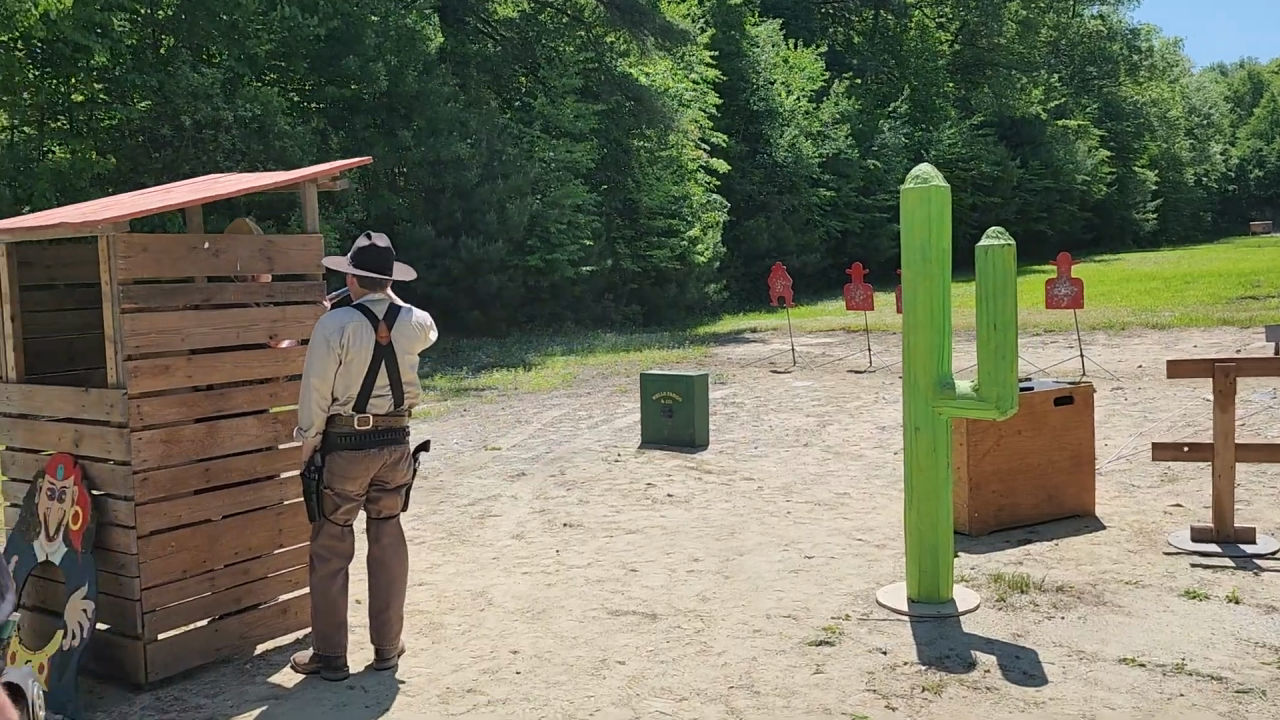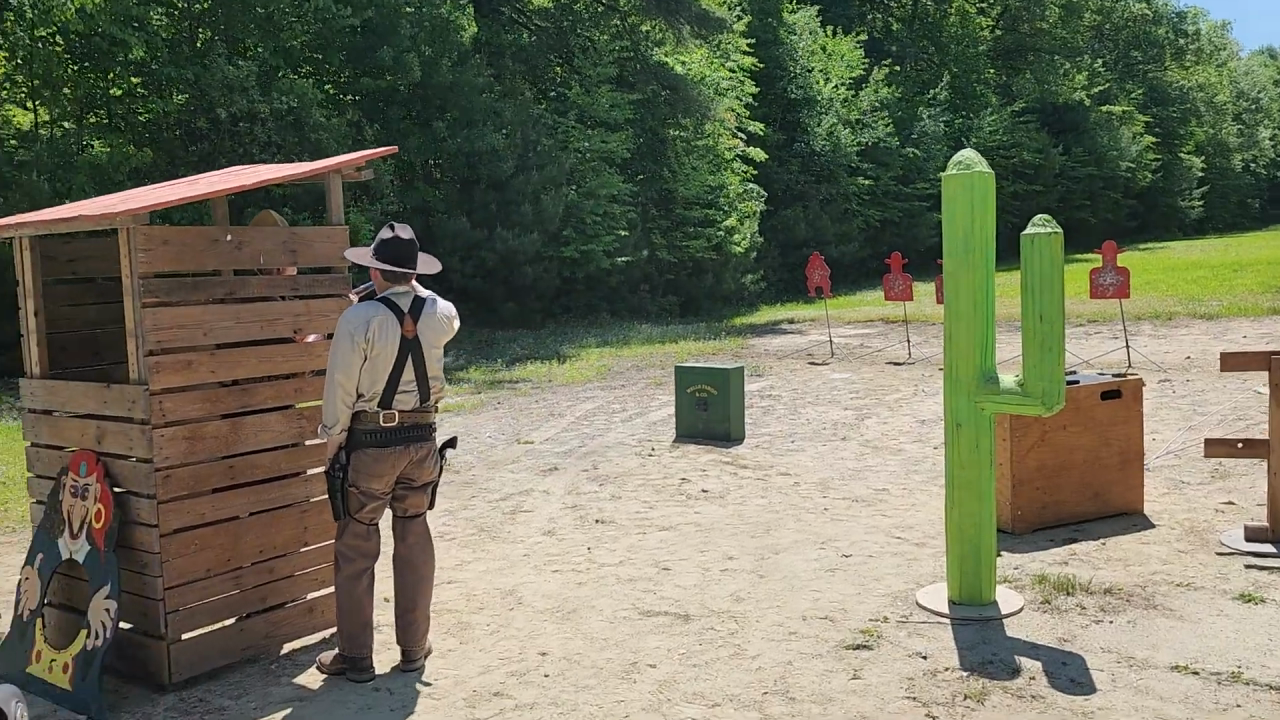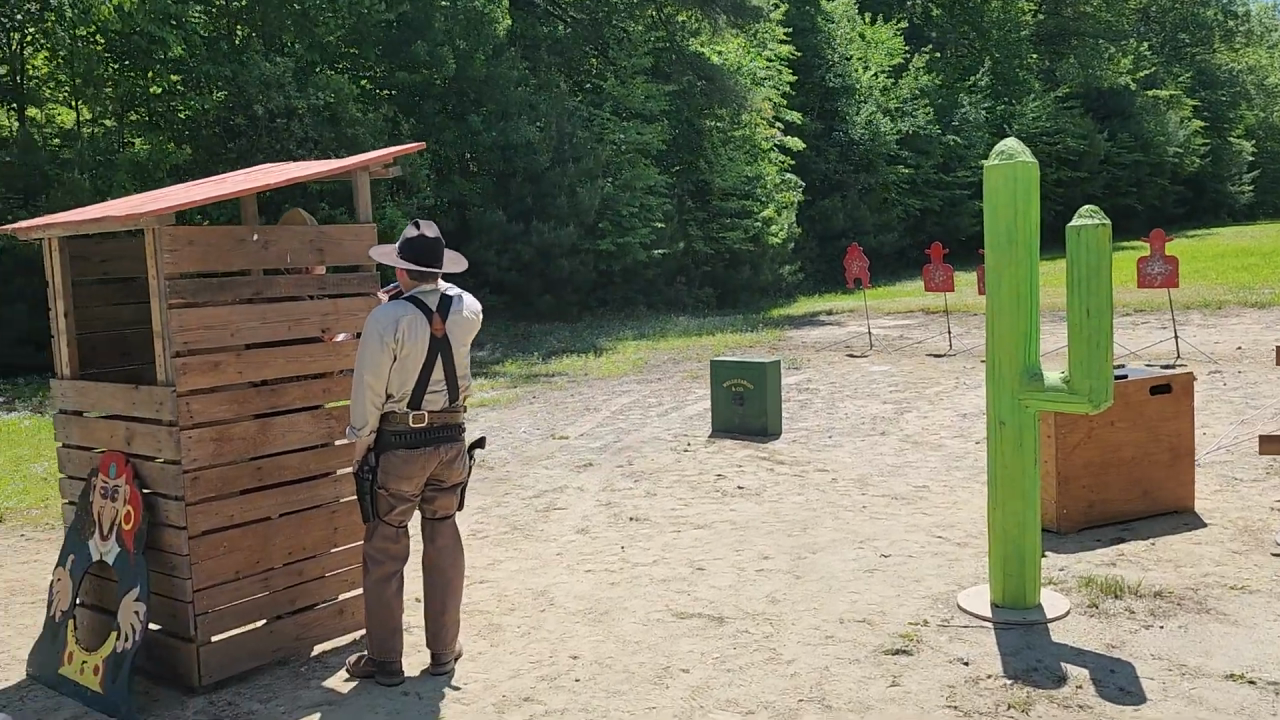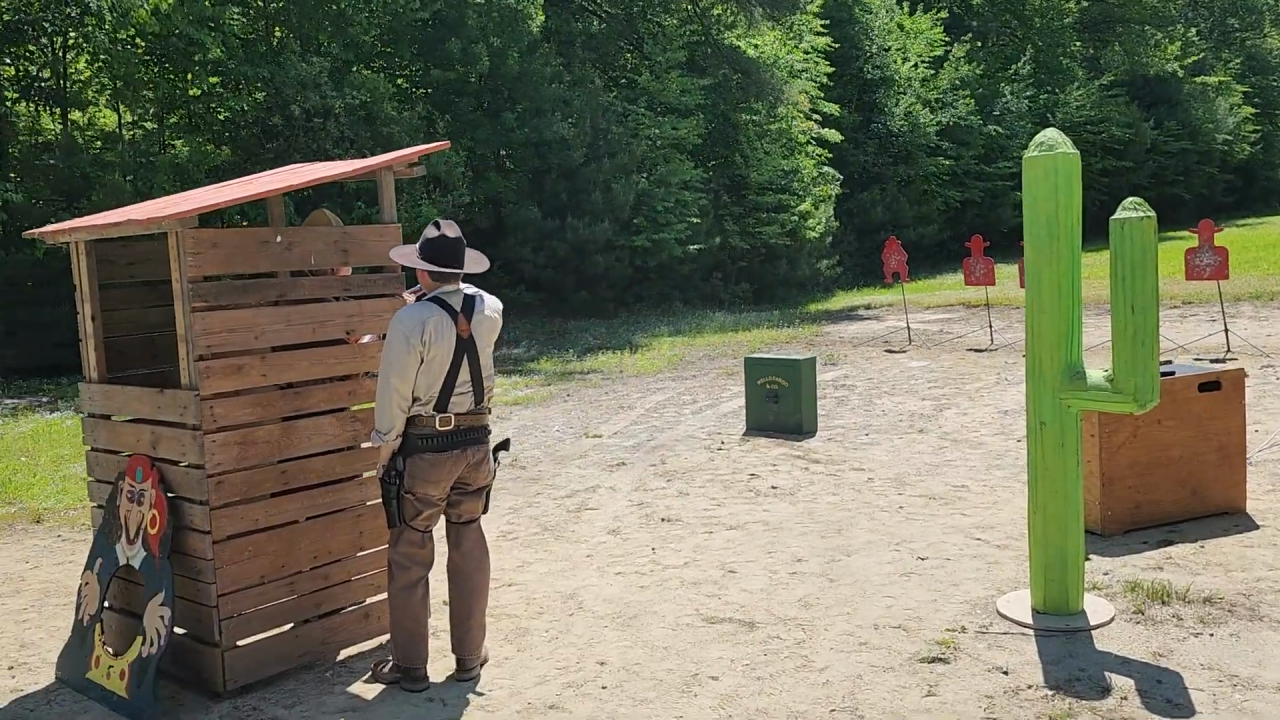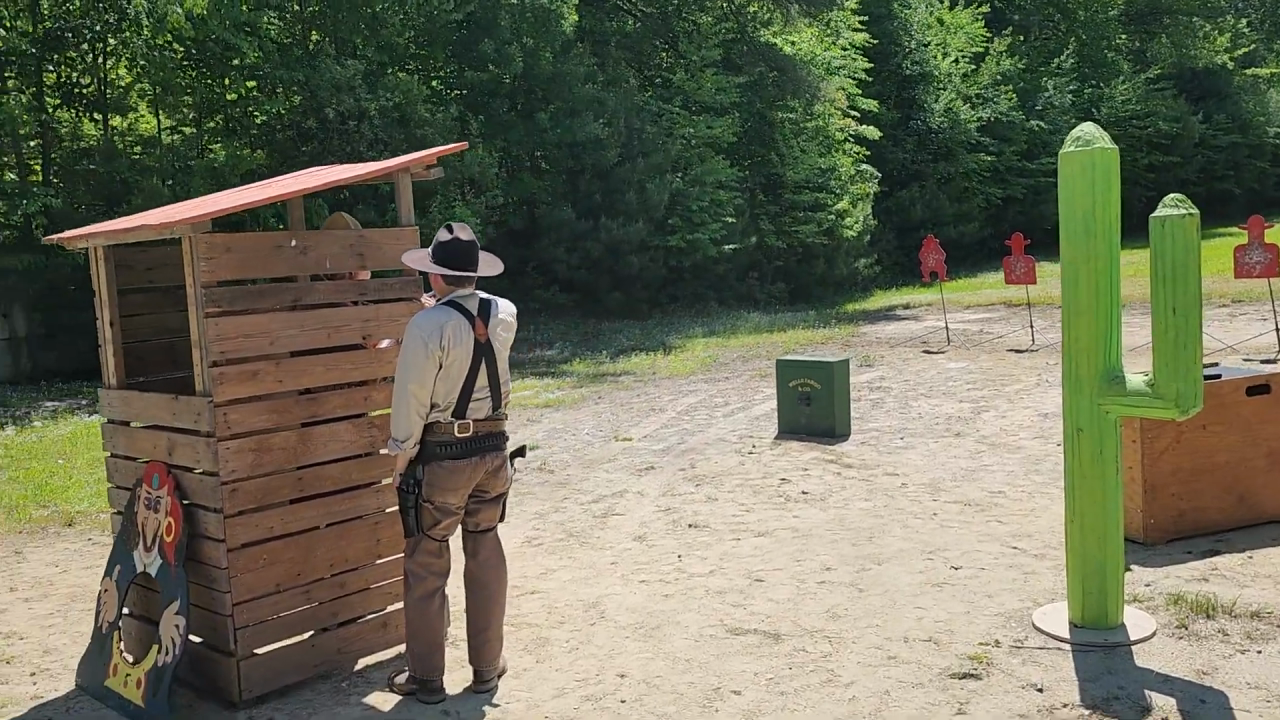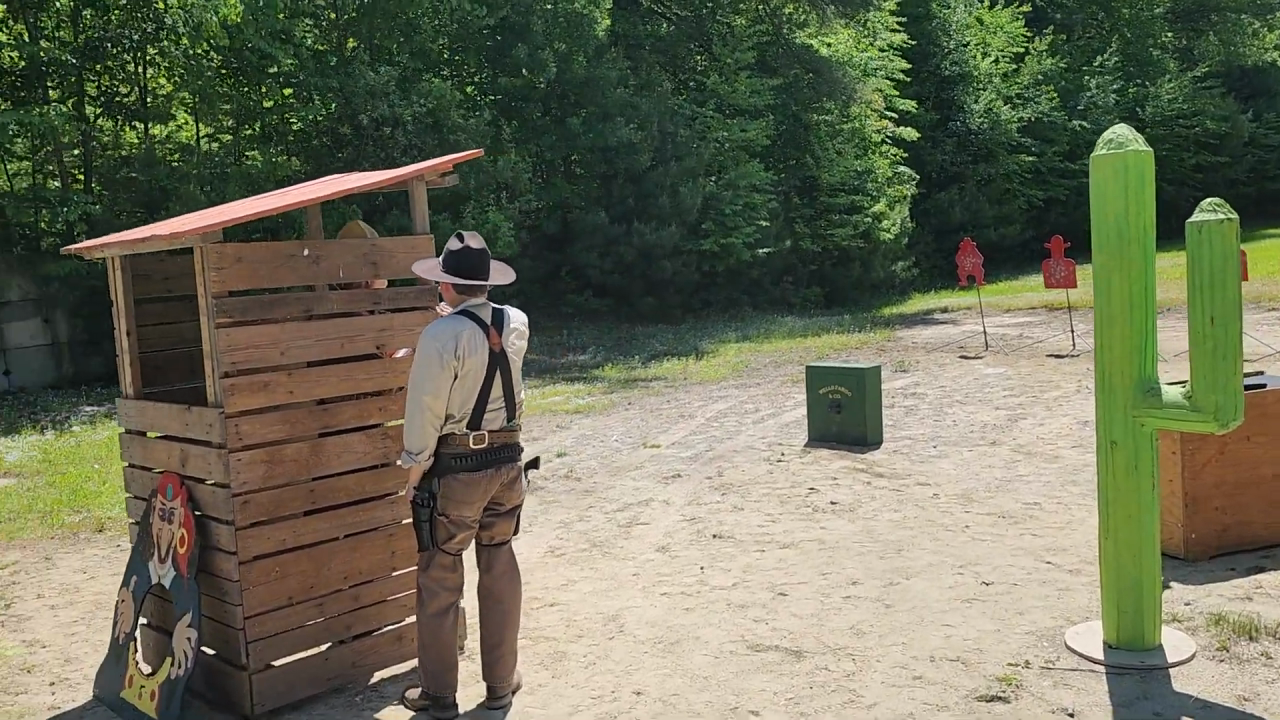
dt=0.2s
person 1, frame 1
left shoulder: (335, 323)
right shoulder: (415, 322)
left elbow: (315, 394)
left wrist: (308, 447)
right wrist: (389, 297)
left hip: (345, 446)
right hip: (394, 444)
left knee: (330, 551)
right knee: (388, 544)
left ankle: (330, 655)
right ankle: (387, 646)
person 1, frame 2
left shoulder: (359, 318)
right shoulder: (440, 314)
left elbow: (340, 390)
left wrist: (332, 444)
right wrist: (412, 286)
left hip: (370, 443)
right hip: (420, 441)
left knee: (356, 550)
right knee: (414, 542)
left ankle: (356, 656)
right ankle: (414, 647)
person 1, frame 3
left shoulder: (387, 317)
right shoulder: (467, 310)
left elbow: (368, 391)
left wrist: (360, 445)
right wrist: (436, 282)
left hip: (399, 445)
right hip: (449, 441)
left knee: (384, 552)
right knee: (444, 544)
left ankle: (385, 659)
right ankle: (443, 650)
person 1, frame 4
left shoulder: (411, 319)
right shoulder: (489, 310)
left elbow: (394, 394)
left wrist: (385, 449)
right wrist: (453, 282)
left hip: (424, 448)
right hip: (474, 444)
left knee: (410, 556)
right knee: (469, 548)
left ankle: (410, 665)
right ankle: (469, 655)
person 1, frame 5
left shoulder: (428, 324)
right shoulder: (504, 314)
left elbow: (411, 400)
left wrist: (402, 458)
right wrist: (463, 288)
left hip: (441, 456)
right hip: (491, 450)
left knee: (426, 565)
right knee: (486, 556)
left ankle: (426, 677)
right ankle: (487, 666)
person 1, frame 6
left shoulder: (441, 334)
right shoulder: (516, 324)
left elbow: (425, 412)
left wrist: (415, 471)
right wrist: (469, 303)
left hip: (455, 468)
right hip: (506, 461)
left knee: (440, 578)
right knee: (500, 569)
